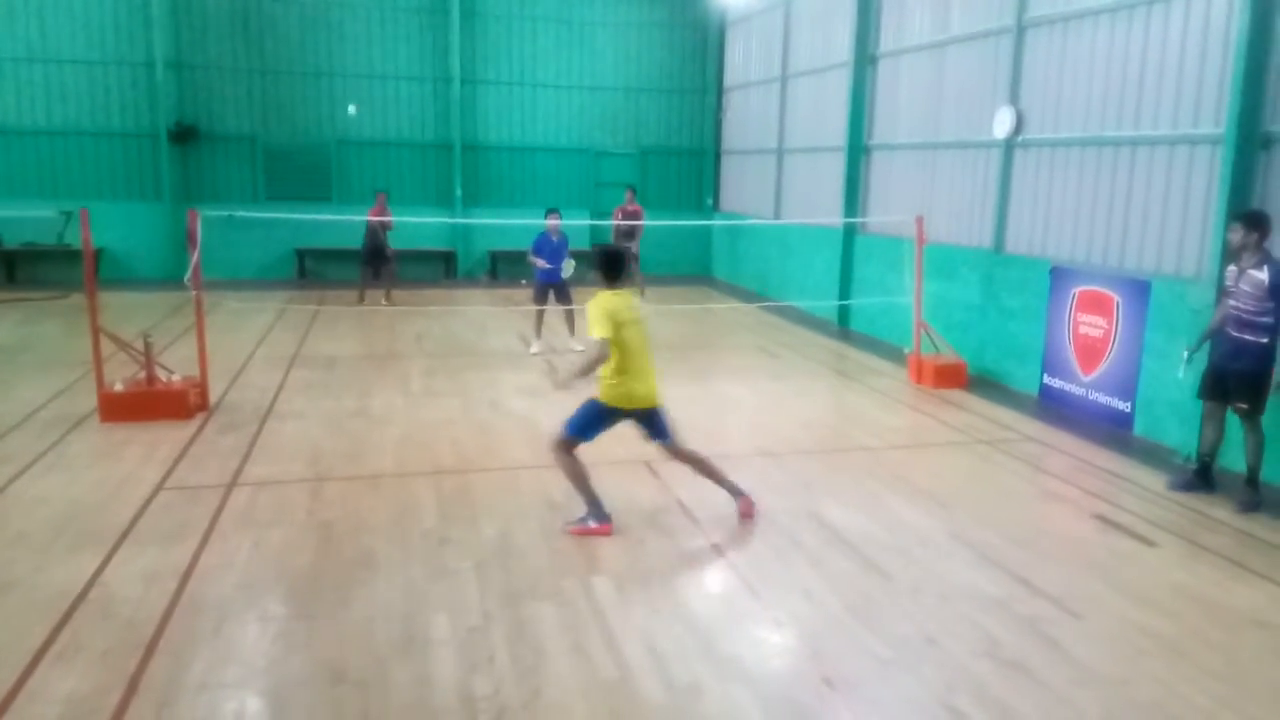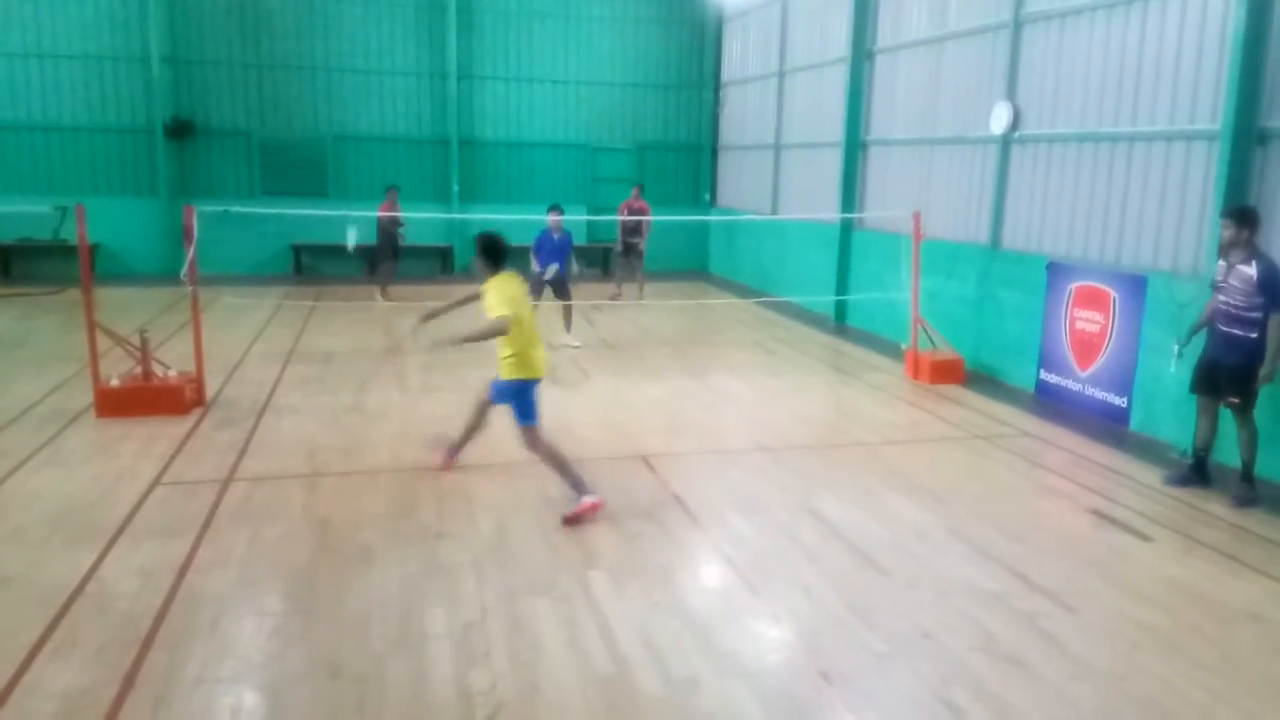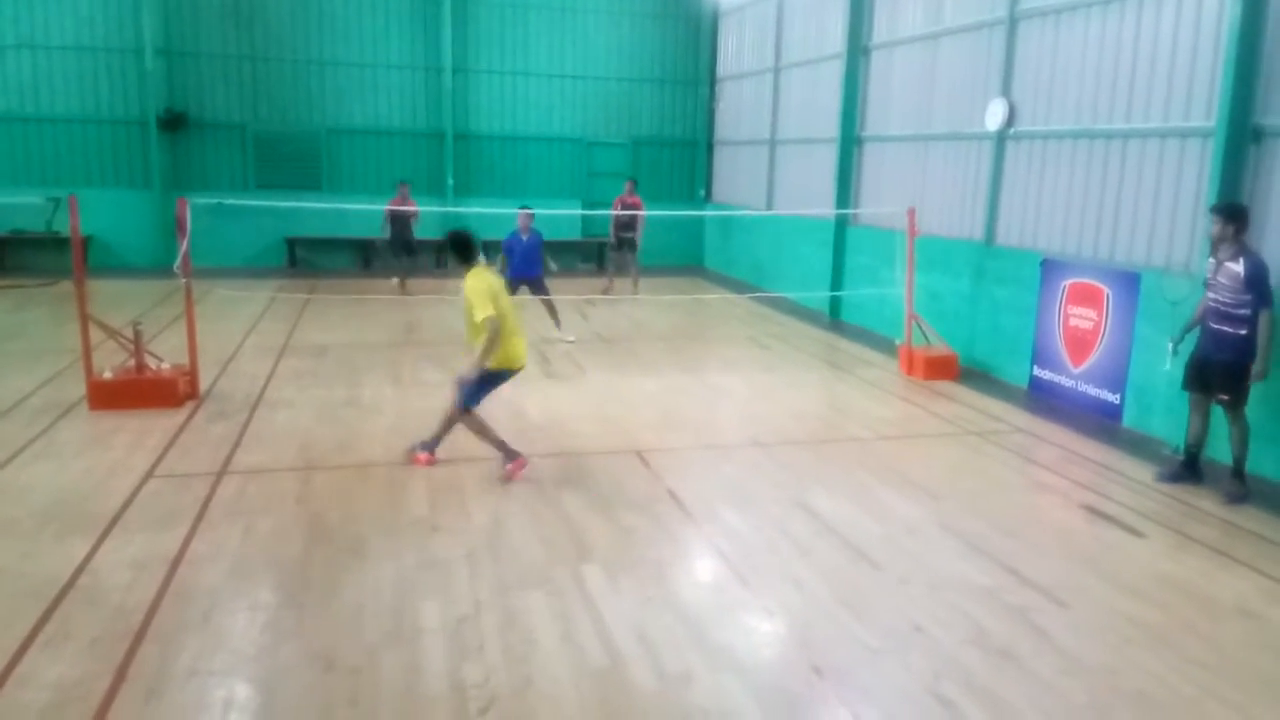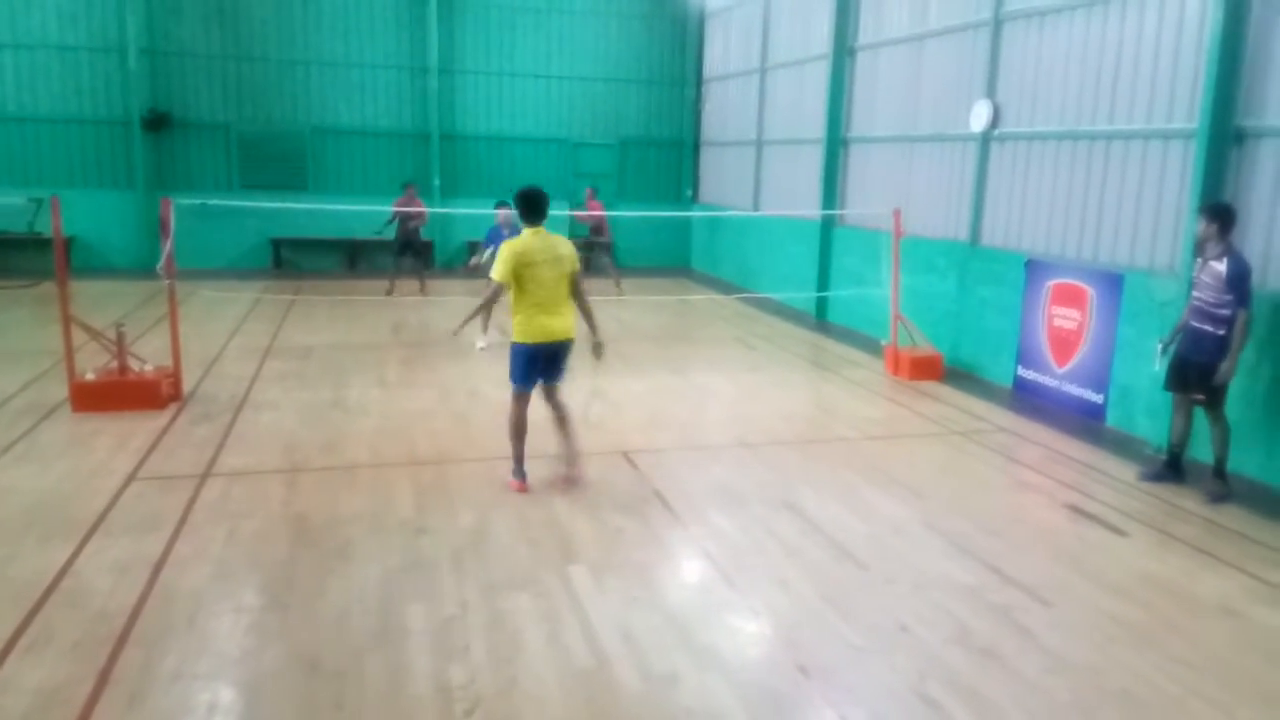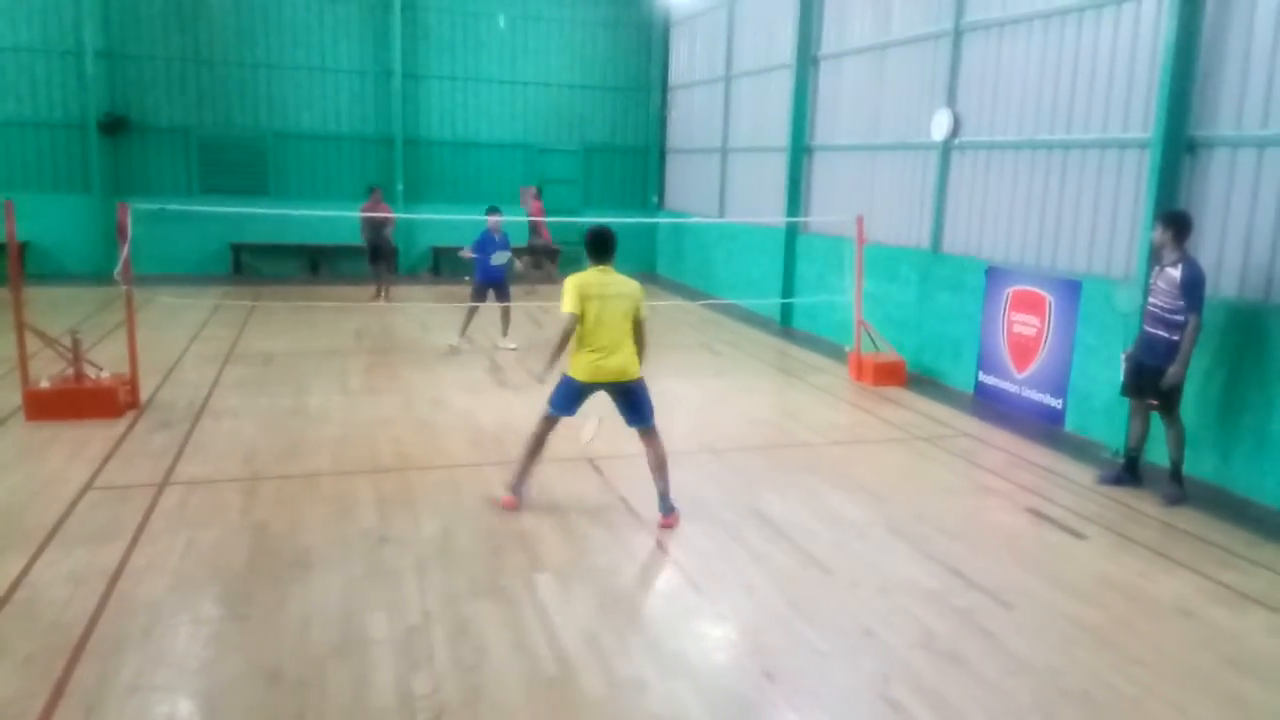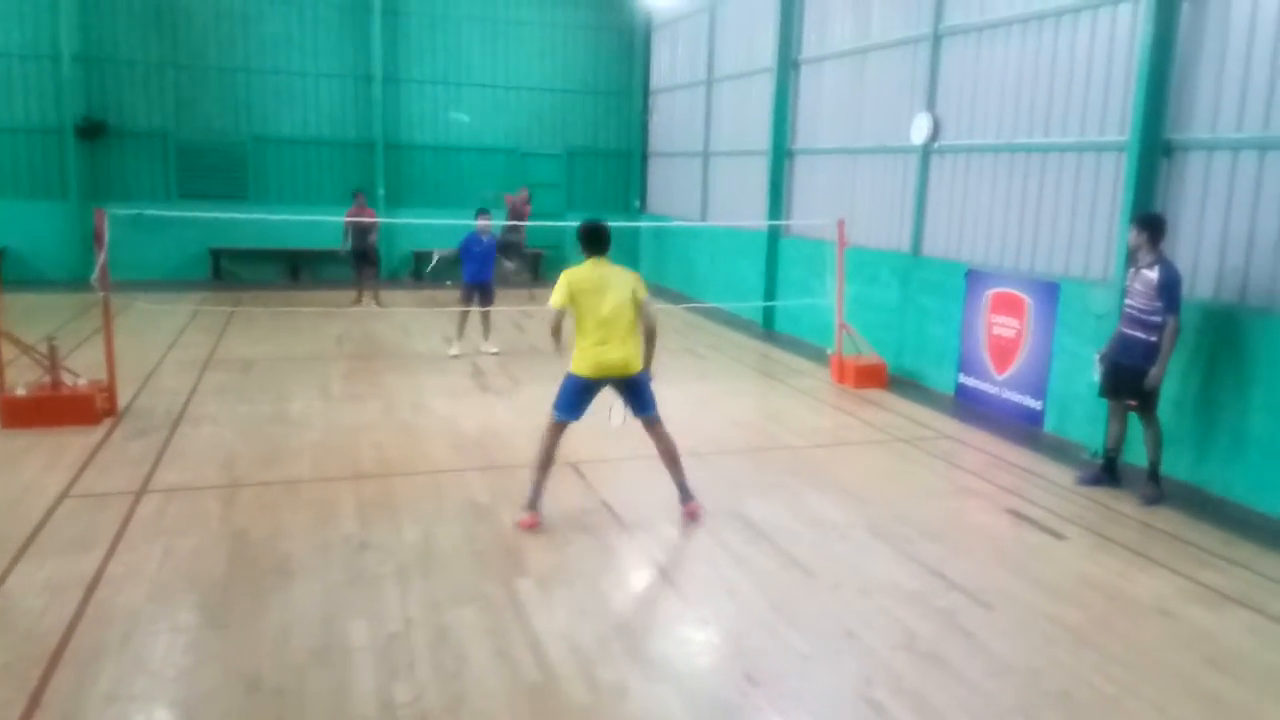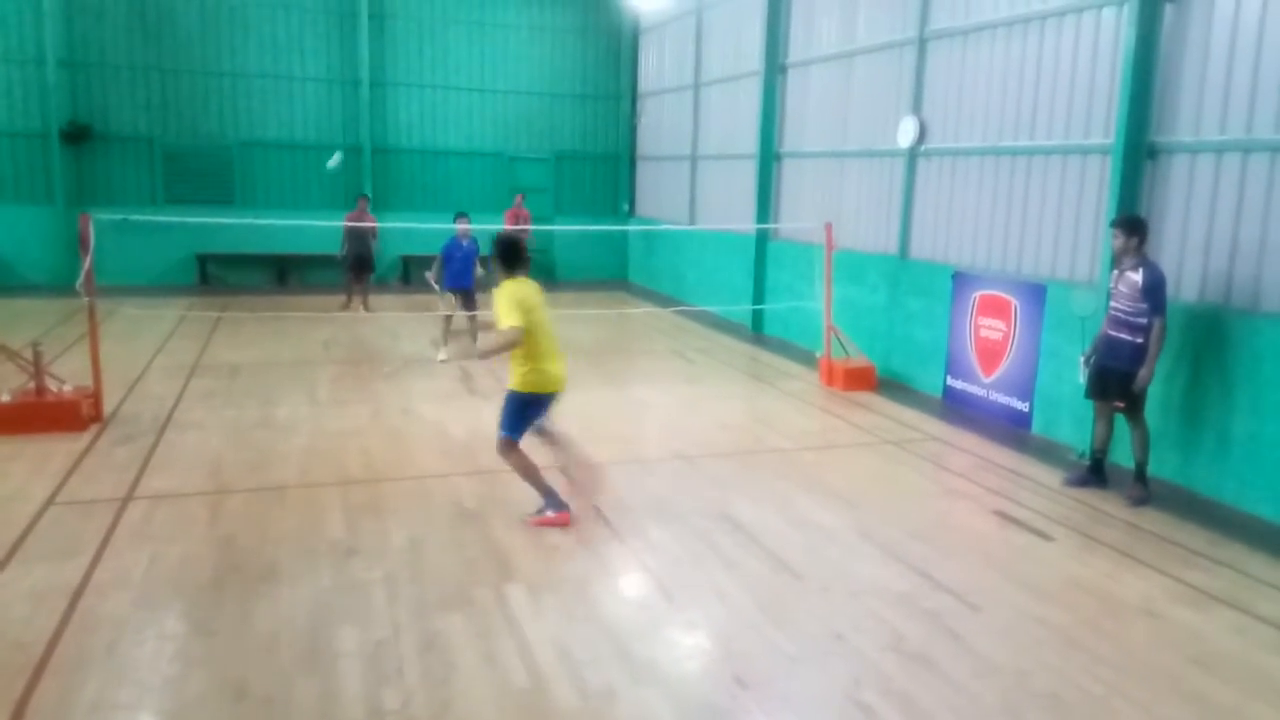
dt=0.4s
person 1, frame 1
right shoulder: (1232, 267)
right wrist: (1200, 341)
left hip: (1253, 361)
right hip: (1223, 354)
left knee: (1250, 420)
right knee: (1211, 411)
left ankle: (1252, 485)
right ankle: (1203, 473)
person 1, frame 2
right shoulder: (1223, 262)
right wrist: (1190, 333)
left hip: (1243, 356)
right hip: (1214, 349)
left knee: (1242, 415)
right knee: (1205, 405)
left ankle: (1247, 480)
right ankle: (1198, 468)
person 1, frame 3
left shoulder: (1253, 266)
right shoulder: (1214, 259)
left elbow: (1265, 313)
left wrist: (1261, 359)
right wrist: (1183, 332)
left hip: (1234, 354)
right hip: (1206, 347)
left knee: (1234, 412)
right knee: (1197, 402)
left ankle: (1237, 476)
right ankle: (1190, 465)
person 1, frame 4
left shoulder: (1236, 266)
right shoulder: (1201, 260)
left elbow: (1243, 315)
left wrist: (1232, 359)
right wrist: (1172, 336)
left hip: (1212, 354)
right hip: (1188, 348)
left knee: (1213, 412)
right knee: (1180, 403)
left ankle: (1219, 476)
right ankle: (1173, 465)
person 1, frame 5
left shoulder: (1190, 272)
right shoulder: (1159, 267)
left elbow: (1193, 322)
left wrist: (1180, 363)
right wrist: (1134, 348)
left hip: (1166, 360)
right hip: (1144, 355)
left knee: (1170, 416)
right knee: (1137, 407)
left ankle: (1176, 479)
right ankle: (1130, 468)
person 1, frame 6
left shoulder: (1167, 274)
right shoulder: (1134, 269)
left elbow: (1172, 323)
left wrist: (1161, 365)
right wrist: (1109, 347)
left hip: (1144, 361)
right hip: (1121, 355)
left knee: (1147, 416)
right knee: (1115, 409)
left ankle: (1153, 479)
right ankle: (1109, 469)
person 1, frame 7
left shoulder: (1152, 276)
right shoulder: (1117, 271)
left elbow: (1158, 324)
left wrist: (1149, 366)
right wrist: (1093, 348)
left hip: (1131, 363)
right hip: (1106, 357)
left knee: (1135, 418)
right knee: (1101, 410)
left ankle: (1141, 480)
right ankle: (1096, 470)
person 2, frame 1
left shoulder: (598, 306)
right shoulder: (634, 303)
left elbow: (601, 355)
left wrist: (570, 377)
left hip: (615, 394)
right hip: (646, 393)
left knee: (562, 447)
right knee: (674, 449)
left ankle: (598, 517)
right ankle: (739, 497)
person 2, frame 2
left shoulder: (499, 289)
right shoulder: (506, 280)
left elbow: (502, 325)
right elbow: (476, 293)
left wrist: (460, 339)
right wrist: (440, 310)
left hip: (520, 367)
right hip: (520, 362)
left knee: (531, 438)
right knee: (487, 401)
left ankle: (585, 495)
right ankle: (454, 450)
person 2, frame 3
left shoulder: (475, 287)
right shoulder: (488, 275)
left elbow: (493, 329)
left wrist: (476, 369)
left hip: (499, 359)
right hip: (513, 354)
left knee: (462, 409)
right knee: (462, 397)
left ankle: (512, 456)
right ankle: (429, 448)
person 2, frame 4
left shoulder: (512, 248)
right shoulder: (565, 246)
left elbow: (493, 293)
right elbow: (579, 293)
left wrist: (465, 320)
right wrist: (595, 333)
left hip: (528, 335)
right hip: (561, 334)
left knee: (520, 401)
right knee: (551, 393)
left ankle: (519, 474)
right ankle: (570, 458)
person 2, frame 5
left shoulder: (576, 282)
right shoulder: (631, 287)
left elbow: (568, 327)
right elbow: (640, 337)
left wrist: (549, 364)
right wrist: (634, 371)
left hip: (584, 371)
right hip: (625, 371)
left knee: (546, 422)
right knee: (650, 436)
left ankle: (516, 489)
right ankle: (666, 508)
person 2, frame 6
left shoulder: (570, 277)
right shoulder: (629, 277)
left elbow: (555, 322)
right elbow: (650, 324)
left wrist: (557, 341)
right wrist: (646, 363)
left hip: (587, 367)
right hip: (627, 364)
left knee: (553, 431)
right knee: (655, 427)
left ankle: (532, 506)
right ankle: (687, 497)
person 2, frame 7
left shoulder: (506, 294)
right shoulder: (530, 287)
left elbow: (514, 338)
left wrist: (480, 352)
left hip: (532, 379)
right hip: (551, 373)
left knee: (506, 447)
right knee: (532, 424)
left ankle: (556, 507)
right ankle: (574, 460)
